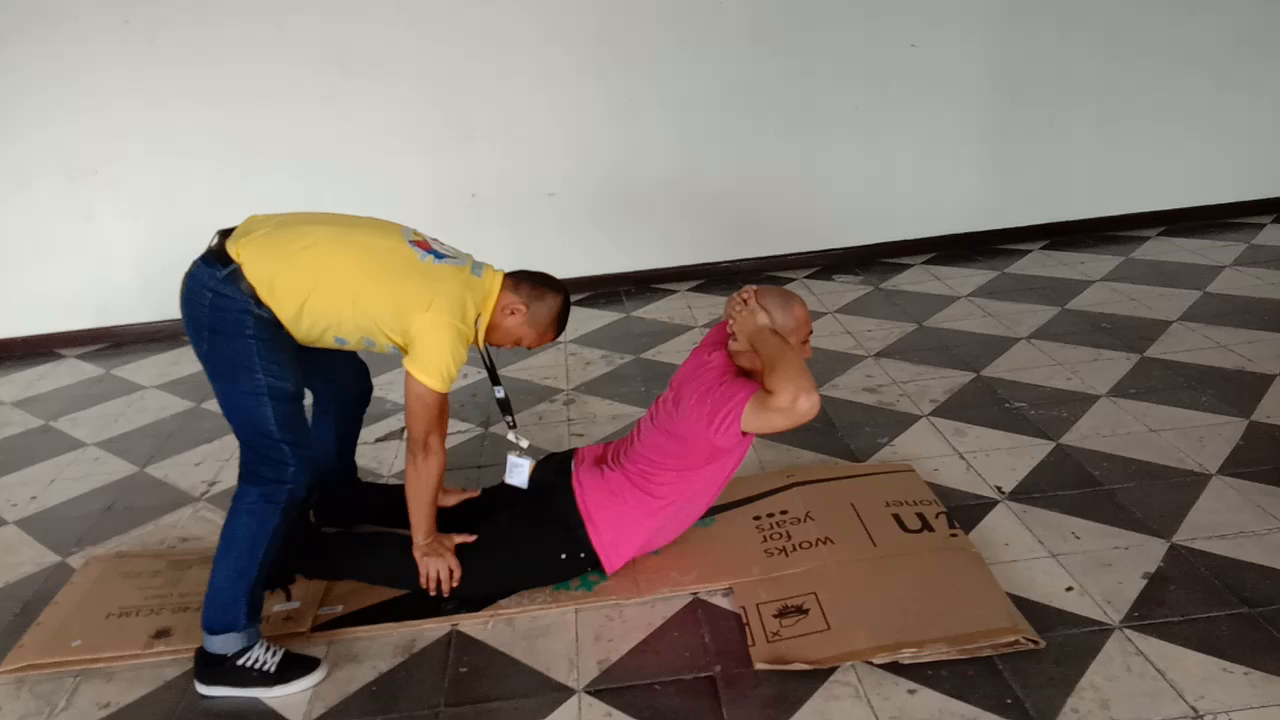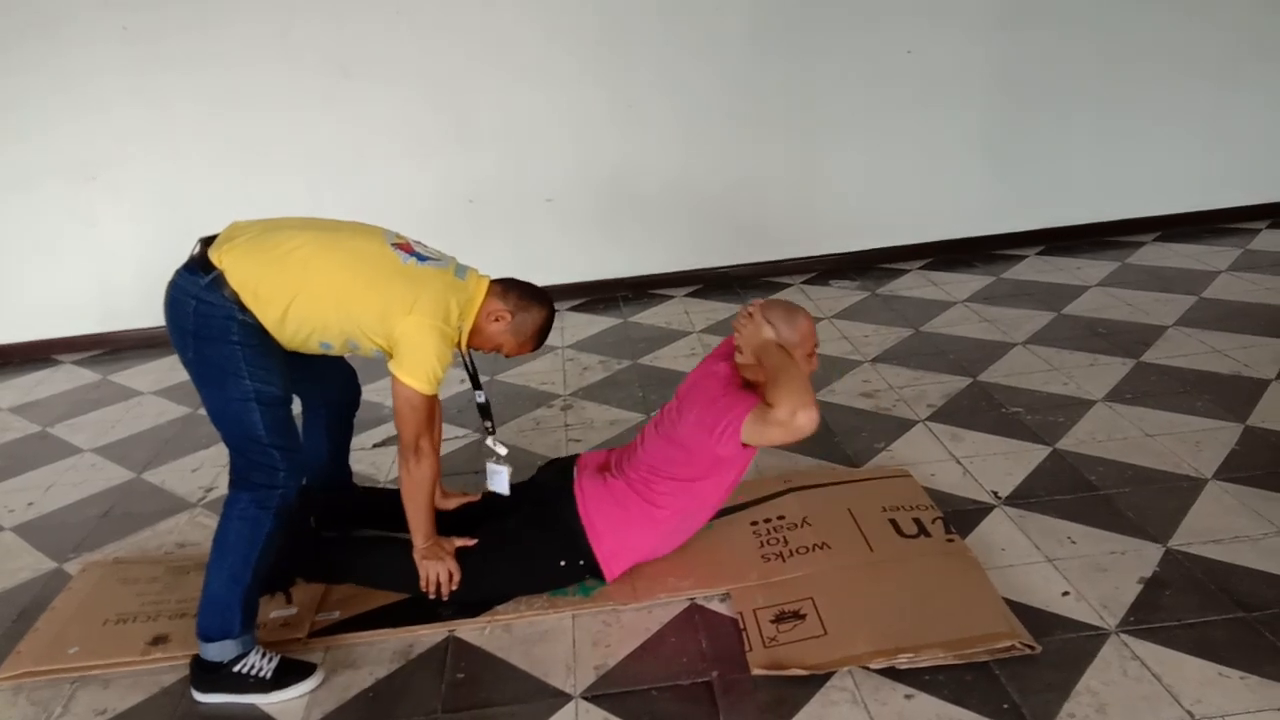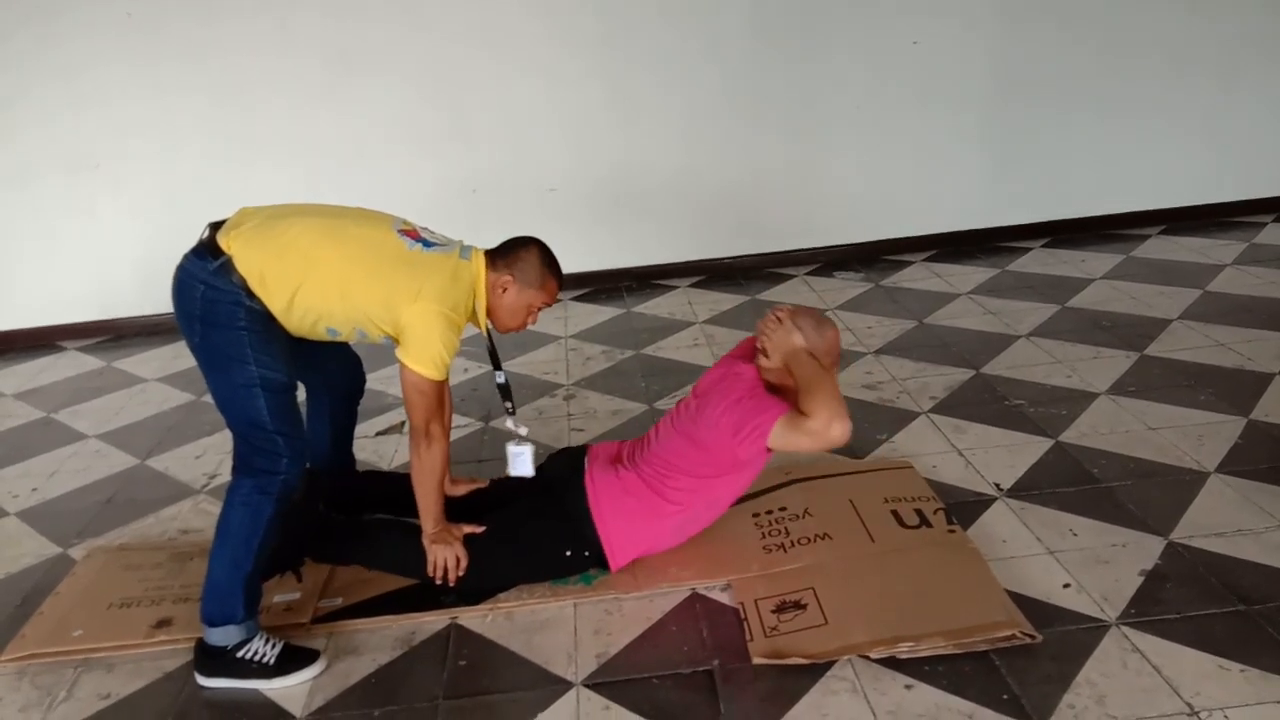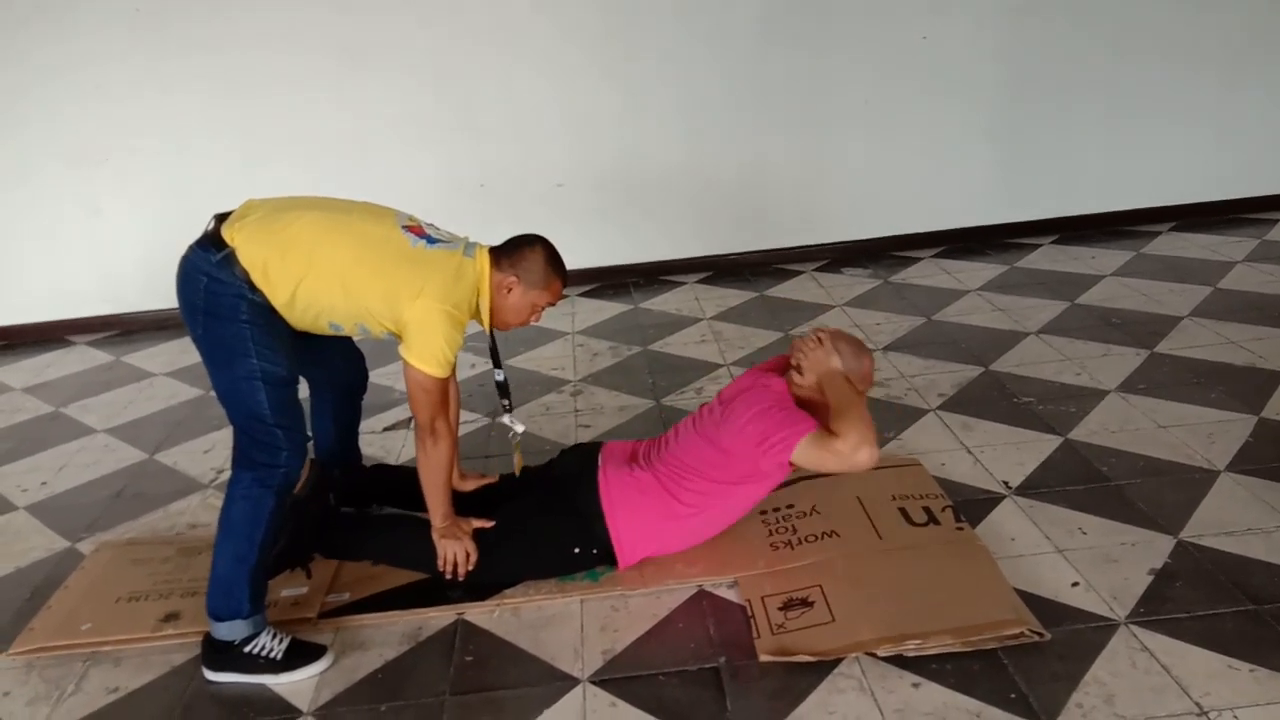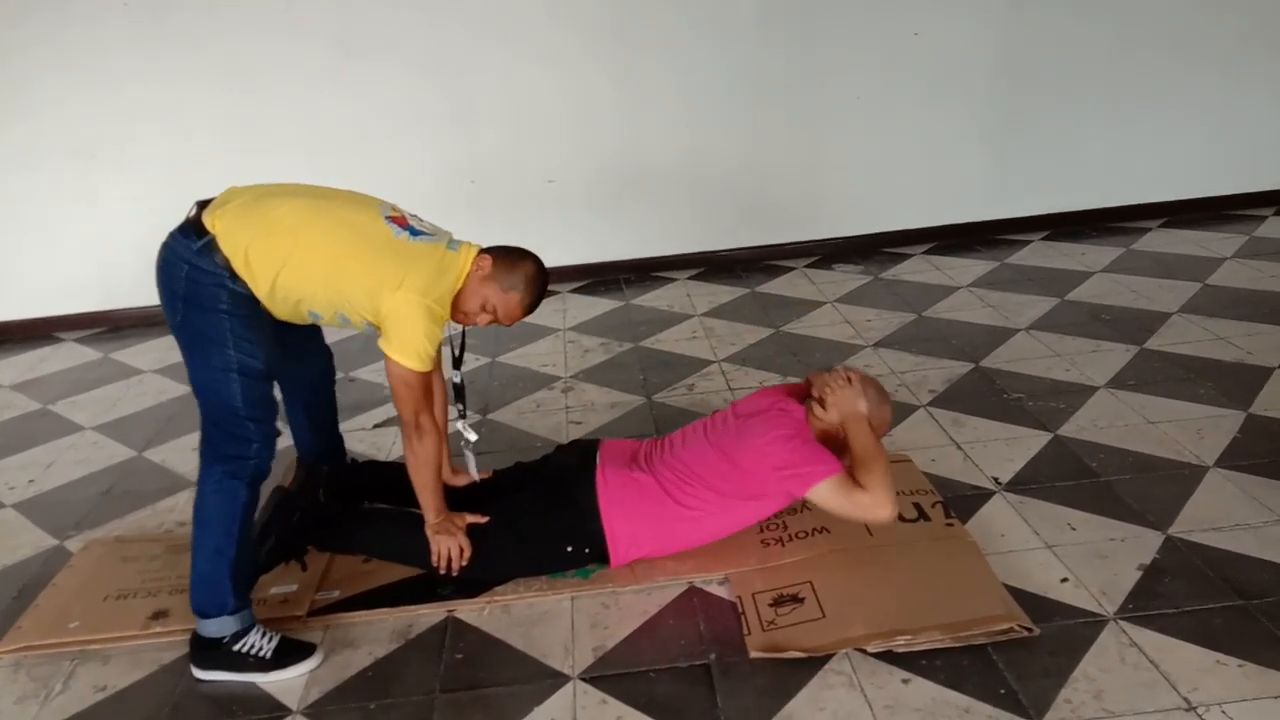
dt=1s
person 1, frame 1
left shoulder: (721, 347)
right shoulder: (723, 397)
right elbow: (801, 402)
right wrist: (763, 330)
left hip: (572, 479)
right hip: (577, 532)
left knee: (446, 518)
left ankle: (325, 501)
right ankle: (297, 552)
person 1, frame 2
left shoulder: (726, 362)
right shoulder: (728, 408)
right elbow: (799, 417)
right wrist: (766, 345)
left hip: (571, 487)
right hip: (577, 543)
left knee: (451, 521)
left ankle: (313, 509)
right ankle: (292, 554)
person 1, frame 3
left shoulder: (744, 361)
right shoulder: (751, 407)
left elbow: (772, 340)
right elbow: (833, 428)
right wrist: (797, 355)
left hip: (581, 474)
right hip: (585, 530)
left knee: (456, 508)
left ankle: (323, 497)
right ankle: (304, 535)
person 1, frame 4
left shoulder: (772, 378)
right shoulder: (776, 418)
left elbow: (801, 359)
right elbow: (858, 452)
right wrist: (831, 374)
left hip: (595, 473)
right hip: (597, 529)
left knee: (470, 502)
left ankle: (339, 490)
right ankle: (314, 529)
person 1, frame 5
left shoulder: (787, 400)
right shoulder: (792, 445)
left elbow: (821, 387)
right elbow: (879, 504)
left wrist: (848, 418)
right wrist: (858, 421)
left hip: (594, 469)
right hip: (593, 527)
left knee: (466, 499)
left ankle: (333, 484)
right ankle: (309, 522)
person 2, frame 1
left shoulder: (468, 282)
right shoulder: (447, 320)
left elbow: (432, 405)
right elbow: (424, 443)
left wrist: (436, 491)
right wrist: (425, 541)
left hip: (256, 264)
right hip: (230, 301)
left knee: (346, 386)
right knee: (280, 471)
right ankle: (227, 649)
person 2, frame 2
left shoulder: (454, 287)
right shoulder: (431, 323)
left elbow: (426, 403)
right elbow: (415, 446)
left wrist: (434, 493)
right wrist: (425, 544)
left hip: (240, 274)
right hip: (215, 307)
left knee: (335, 392)
right knee: (273, 474)
right ankle: (223, 656)
person 2, frame 3
left shoulder: (456, 268)
right shoulder: (438, 305)
left elbow: (436, 388)
right elbow: (425, 431)
left wrist: (443, 480)
right wrist: (433, 529)
left hip: (251, 261)
right hip: (222, 293)
left knee: (339, 380)
right knee: (276, 460)
right ankle: (226, 640)
person 2, frame 4
left shoulder: (461, 265)
right shoulder: (441, 304)
left elbow: (443, 384)
right elbow: (432, 427)
left wrist: (453, 476)
right wrist: (443, 523)
left hip: (254, 251)
right hip: (226, 285)
left knee: (342, 375)
right knee: (275, 454)
right ankle: (233, 635)
person 2, frame 5
left shoulder: (443, 261)
right shoulder: (418, 297)
left elbow: (430, 376)
right elbow: (418, 422)
left wrist: (444, 470)
right wrist: (436, 520)
left hip: (245, 243)
right hip: (208, 270)
left knee: (312, 379)
right knee: (243, 446)
right ankle: (220, 633)
